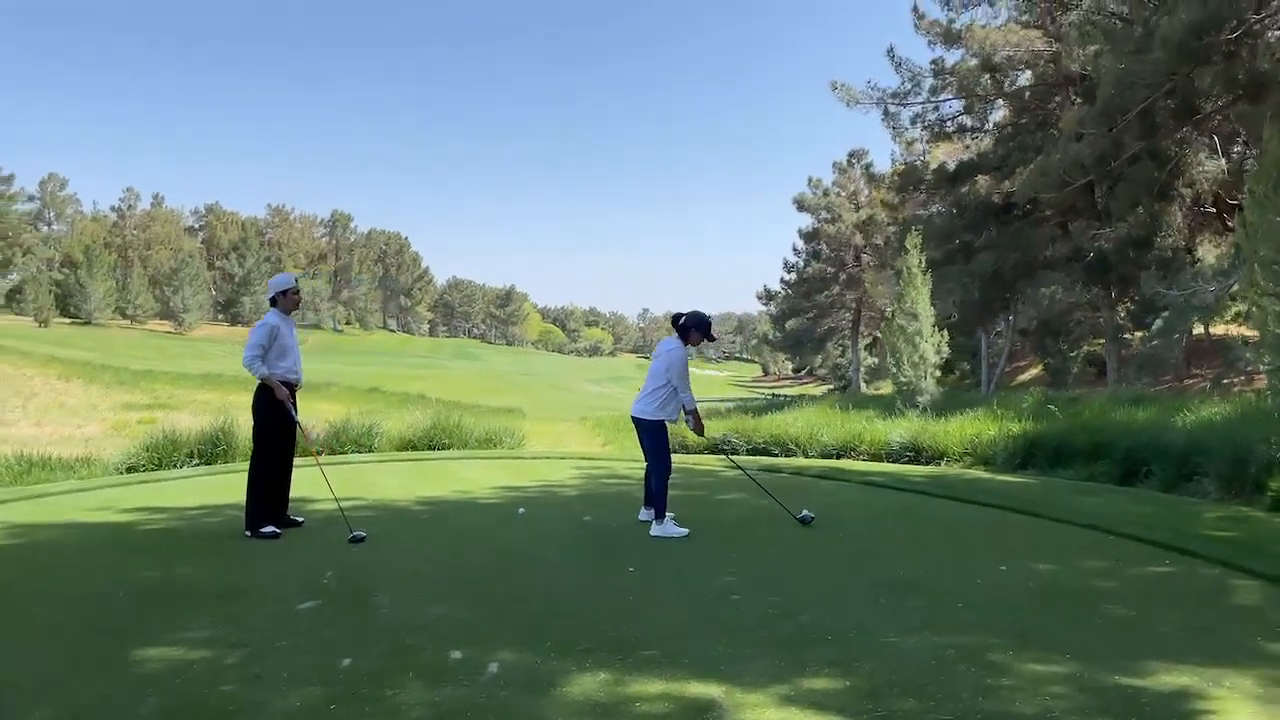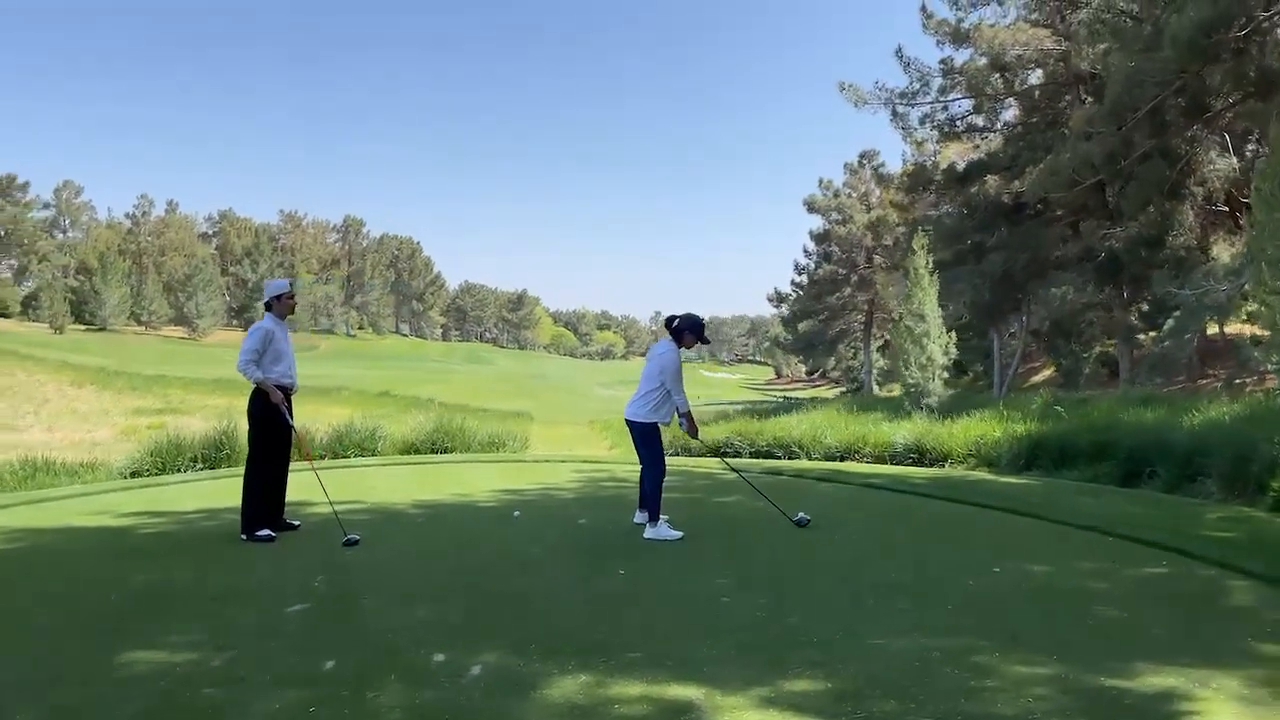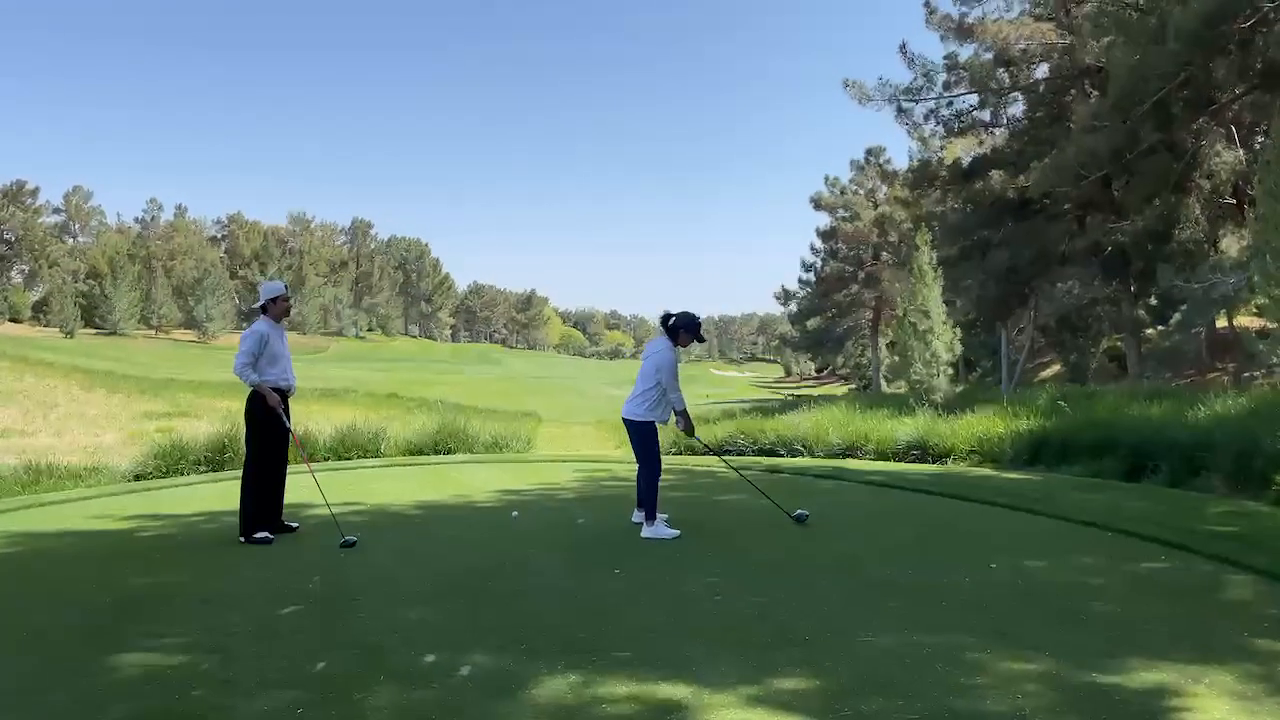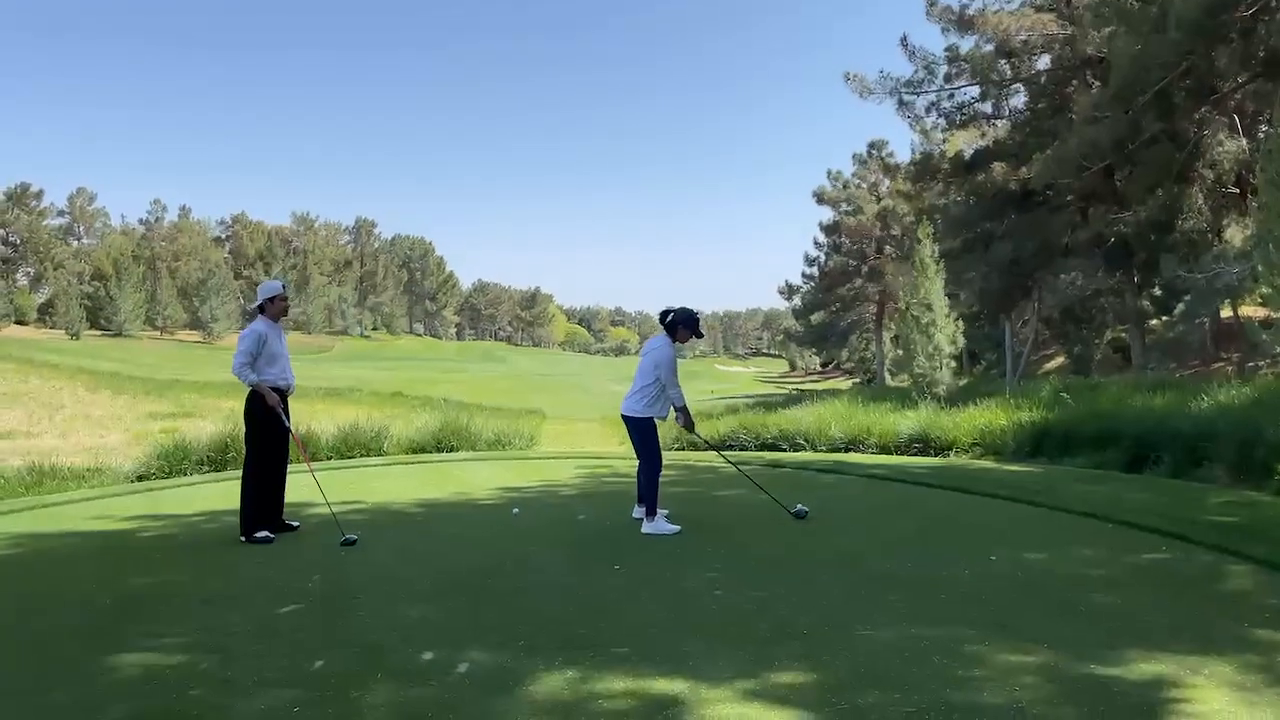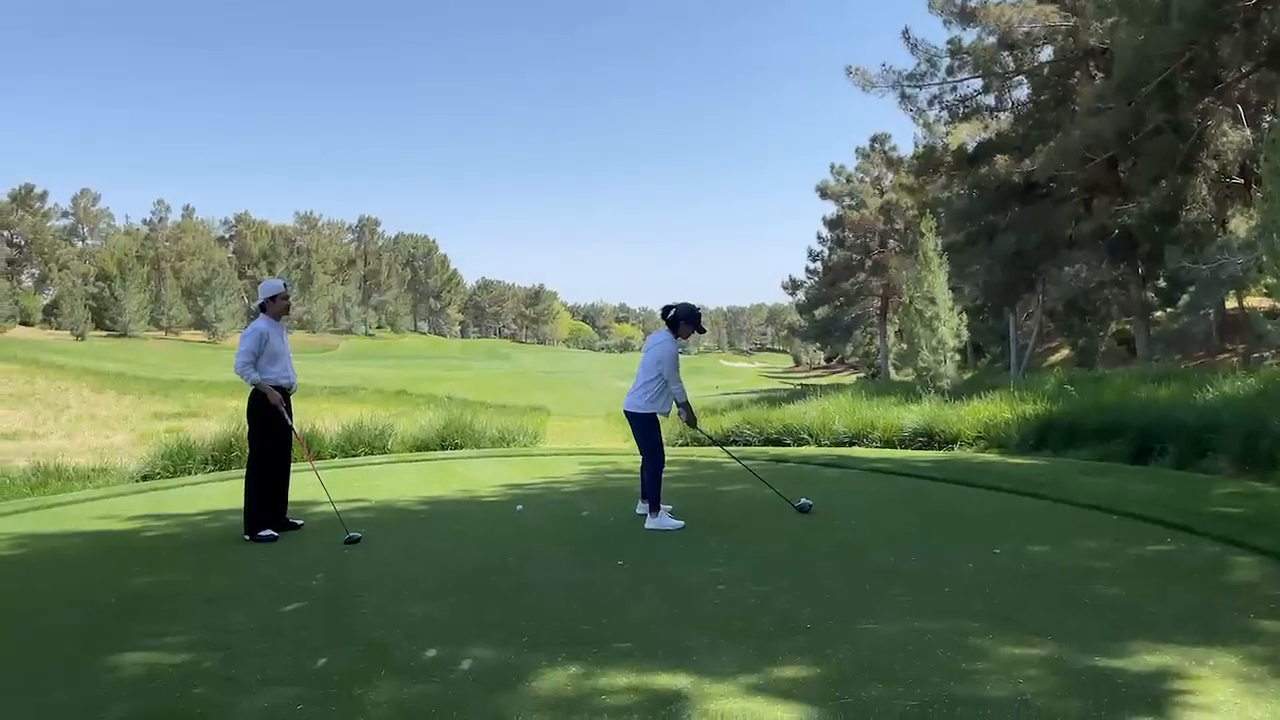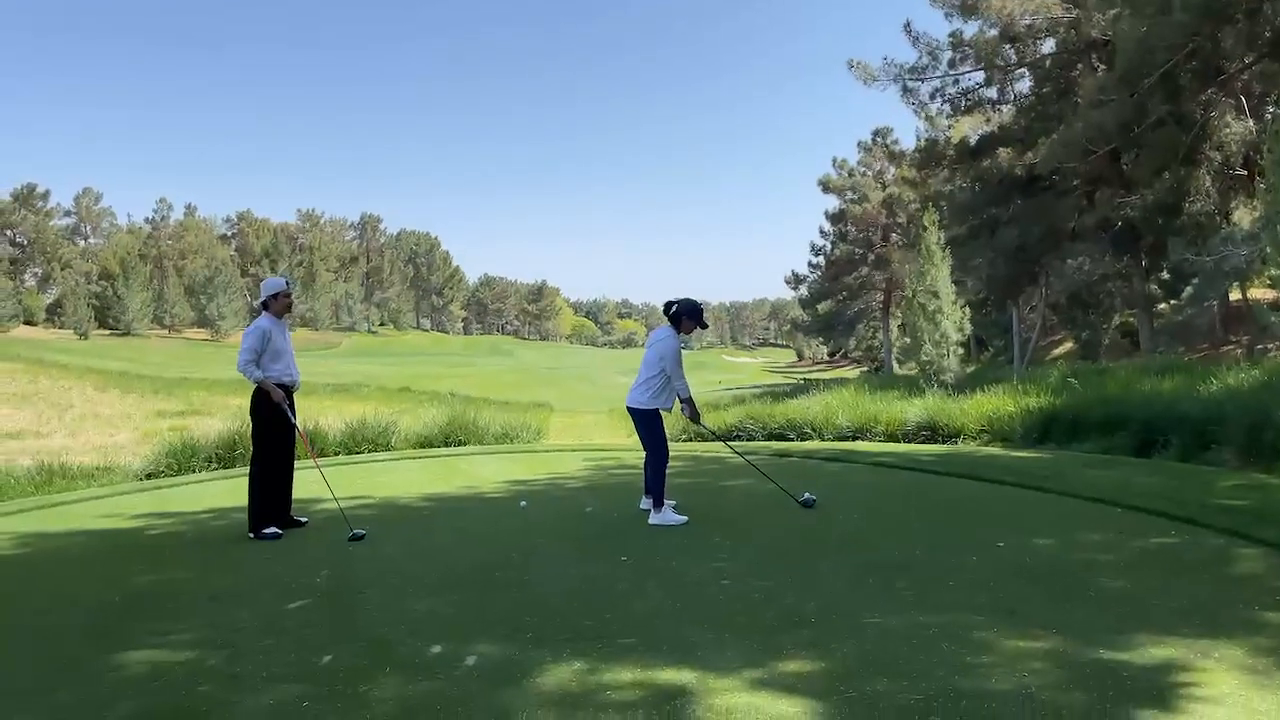
dt=0.2s
person 1, frame 1
left shoulder: (288, 324)
right shoulder: (269, 324)
right elbow: (251, 359)
right wrist: (276, 386)
left hip: (287, 396)
right hip: (271, 396)
left knee: (284, 457)
right knee: (265, 458)
left ankle: (277, 514)
right ankle: (256, 522)
person 1, frame 2
left shoulder: (282, 329)
right shoulder: (263, 329)
right elbow: (245, 364)
right wrist: (271, 390)
left hip: (282, 399)
right hip: (266, 400)
left knee: (280, 460)
right knee: (260, 461)
left ankle: (274, 517)
right ankle: (252, 525)
person 1, frame 3
left shoulder: (279, 332)
right shoulder: (258, 331)
right elbow: (242, 367)
right wrist: (267, 393)
left hip: (280, 401)
right hip: (263, 402)
left knee: (277, 463)
right knee: (258, 464)
left ankle: (272, 519)
right ankle: (250, 527)
person 1, frame 4
left shoulder: (277, 331)
right shoulder: (256, 331)
right elbow: (240, 367)
left wrist: (286, 389)
right wrist: (267, 393)
left hip: (279, 401)
right hip: (262, 402)
left knee: (278, 462)
right knee: (258, 464)
left ankle: (273, 518)
right ankle: (251, 527)
person 1, frame 5
left shoulder: (279, 329)
right shoulder: (258, 330)
right elbow: (242, 366)
right wrist: (269, 391)
left hip: (282, 399)
right hip: (264, 400)
left knee: (281, 460)
right knee: (261, 462)
left ankle: (277, 517)
right ankle: (254, 525)
person 1, frame 6
left shoulder: (282, 327)
right shoulder: (260, 328)
right elbow: (245, 364)
right wrist: (272, 389)
left hip: (285, 396)
right hip: (268, 398)
left knee: (285, 458)
right knee: (265, 460)
left ankle: (281, 514)
right ankle: (259, 523)
person 2, frame 1
left shoulder: (669, 344)
right shoulder: (677, 353)
right elbow: (684, 390)
left wrist: (688, 414)
right wrist: (697, 420)
left hip: (644, 412)
right hip: (651, 416)
left knee: (655, 464)
right knee: (662, 467)
left ankle: (648, 509)
right ankle: (659, 523)
person 2, frame 2
left shoulder: (663, 347)
right shoulder: (671, 356)
right elbow: (677, 393)
left wrist: (683, 417)
right wrist: (691, 423)
left hip: (638, 415)
right hip: (645, 419)
left knee: (649, 466)
right knee: (656, 469)
left ankle: (643, 512)
right ankle: (653, 526)
person 2, frame 3
left shoulder: (658, 345)
right shoulder: (666, 354)
right elbow: (673, 392)
left wrist: (679, 416)
right wrist: (687, 421)
left hip: (635, 414)
right hip: (641, 417)
left knee: (646, 465)
right knee: (653, 468)
left ankle: (641, 511)
right ankle: (650, 525)
person 2, frame 4
left shoulder: (657, 341)
right shoulder: (665, 351)
right elbow: (673, 388)
left wrist: (679, 412)
right wrist: (686, 417)
left hip: (634, 410)
right hip: (640, 414)
left knee: (646, 461)
right knee: (653, 464)
left ankle: (642, 507)
right ankle: (650, 520)
person 2, frame 5
left shoulder: (659, 337)
right shoulder: (667, 346)
right elbow: (675, 384)
left wrist: (681, 408)
right wrist: (689, 413)
left hip: (637, 406)
right hip: (643, 410)
left knee: (650, 457)
right knee: (656, 460)
left ankle: (646, 502)
right ankle: (654, 516)
person 2, frame 6
left shoulder: (662, 333)
right shoulder: (670, 342)
right elbow: (678, 380)
left wrist: (684, 403)
right wrist: (692, 408)
left hip: (640, 402)
right hip: (645, 405)
left knee: (654, 452)
right knee: (660, 455)
left ankle: (650, 498)
right ankle: (658, 511)
